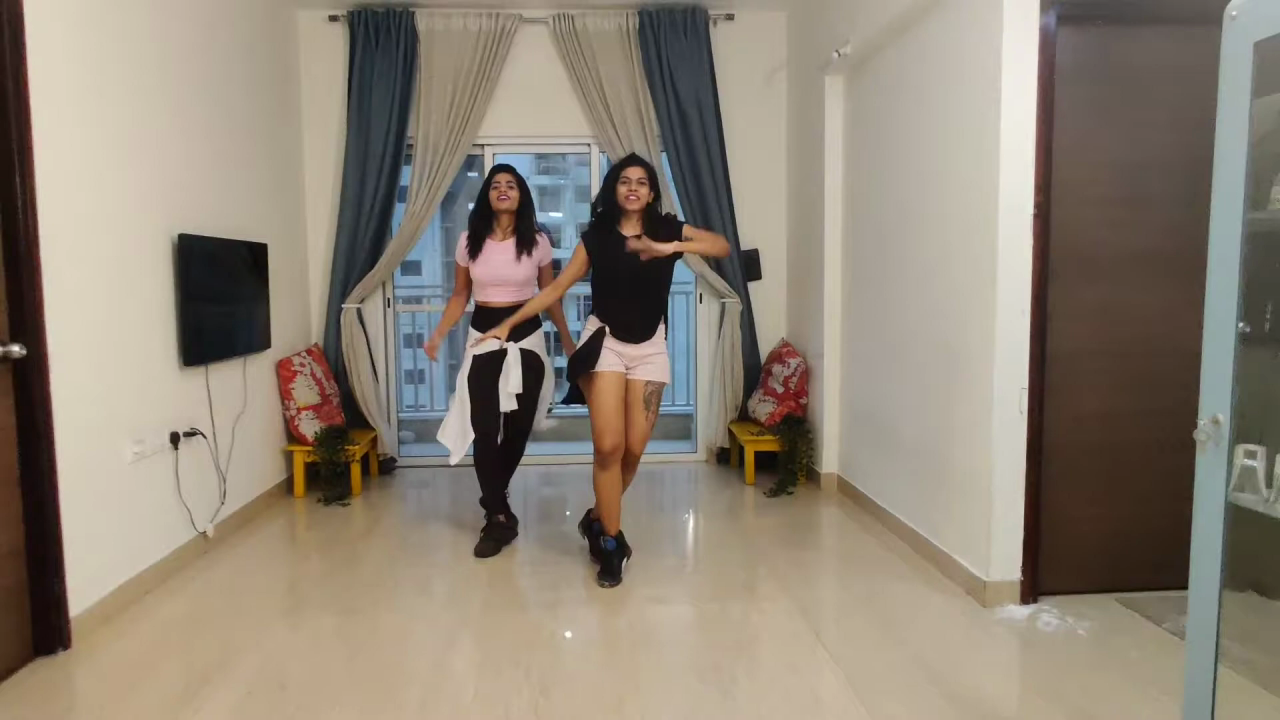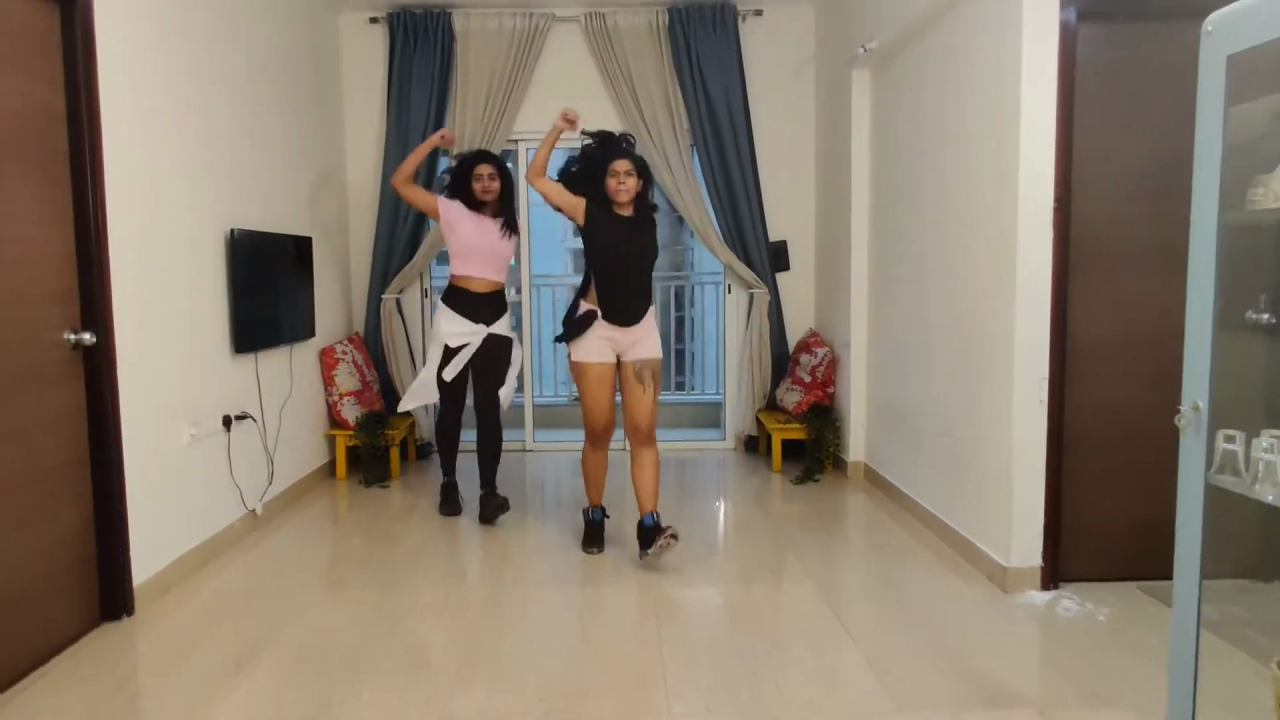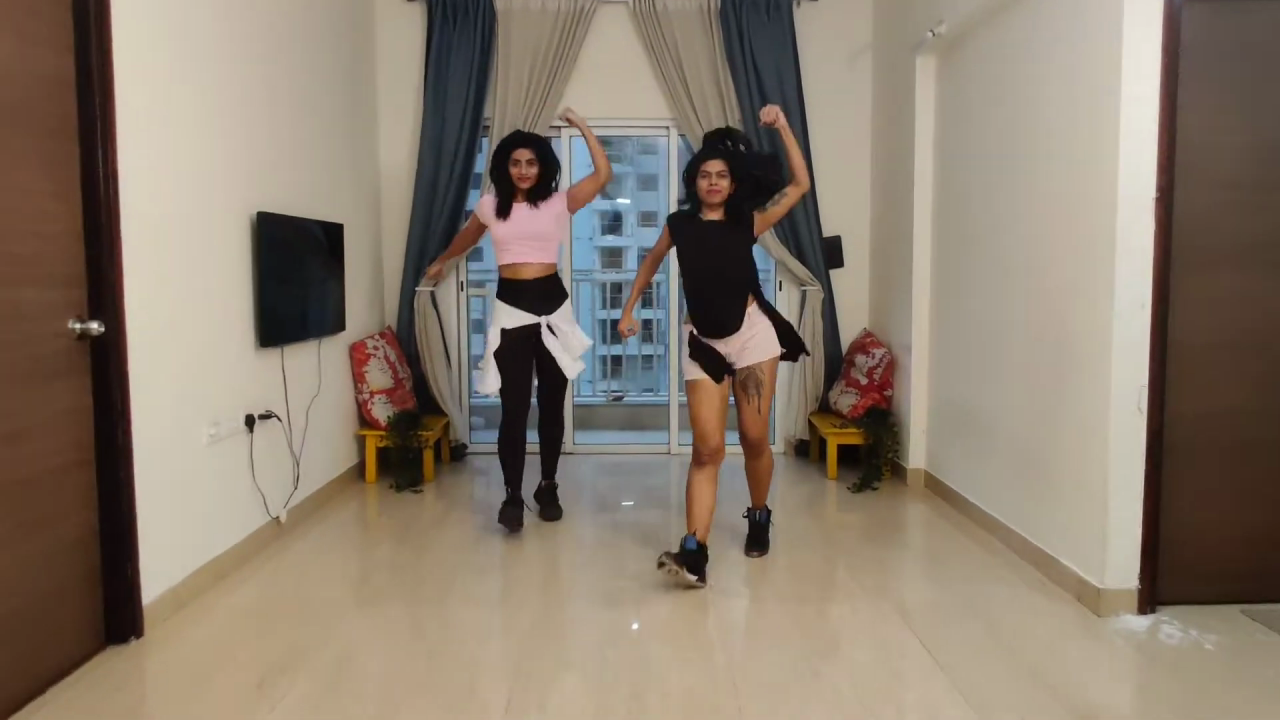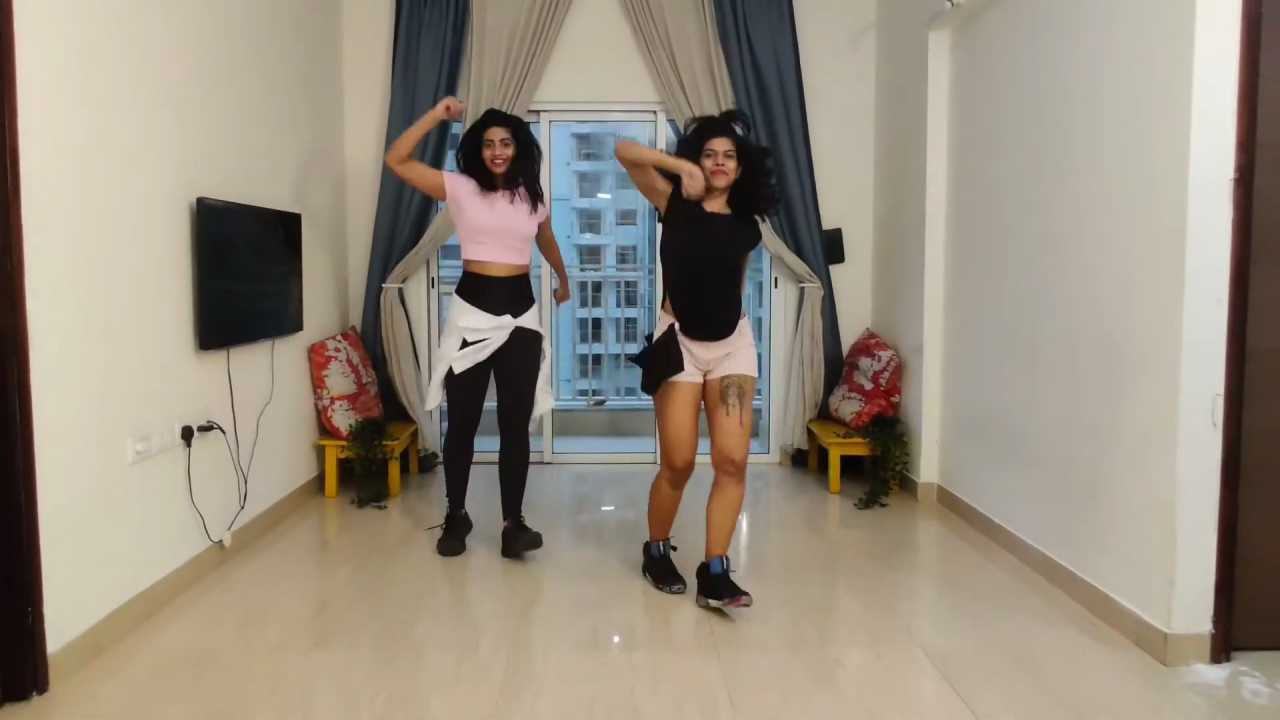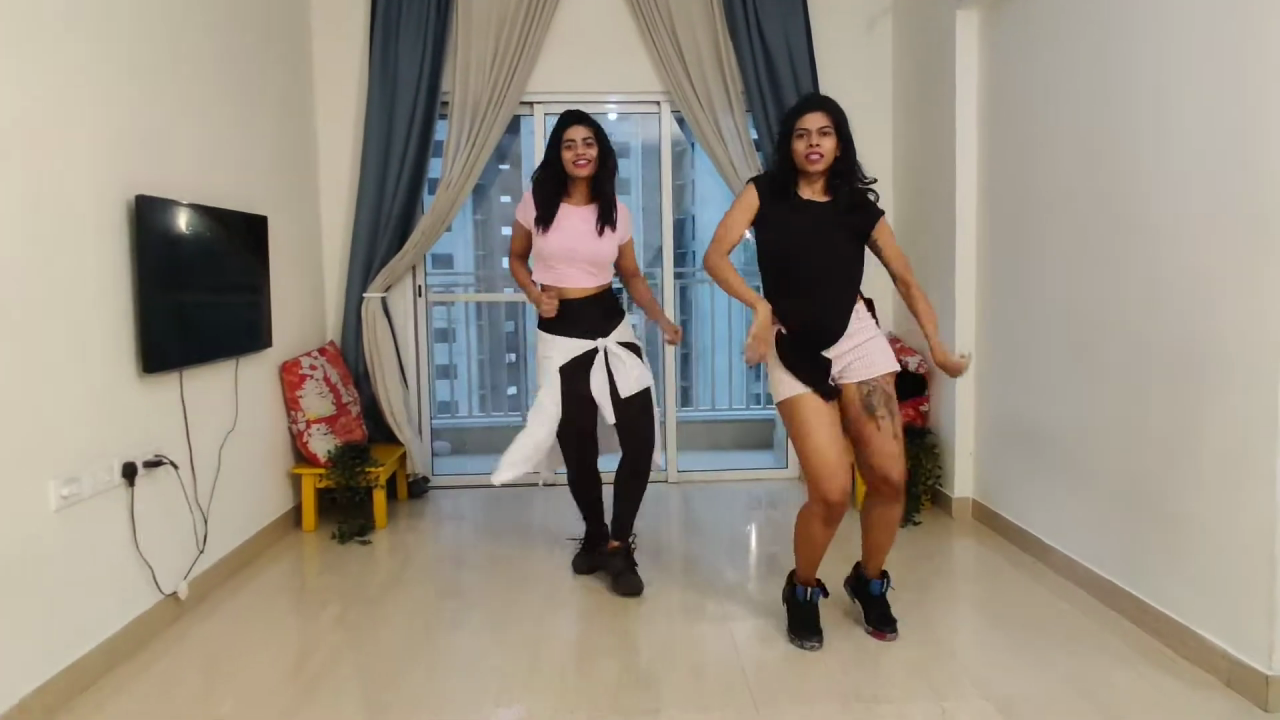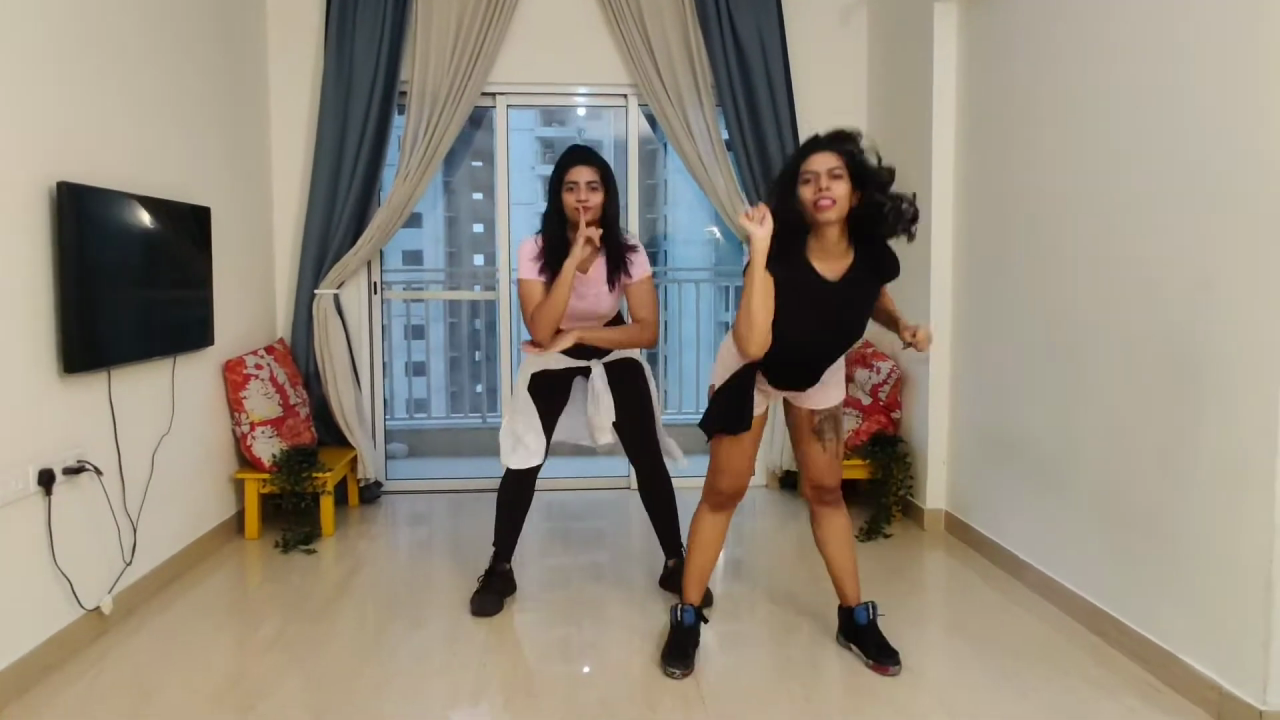
dt=0.7s
person 1, frame 1
left shoulder: (665, 230)
right shoulder: (596, 237)
left elbow: (721, 246)
right elbow: (557, 288)
left wrist: (666, 247)
right wrist: (509, 322)
left hip: (650, 348)
right hip: (604, 342)
left knee: (633, 450)
right knee: (609, 446)
left ankle: (596, 518)
right ankle: (609, 545)
person 1, frame 2
left shoulder: (647, 220)
right shoulder: (588, 211)
right elbow: (536, 177)
right wrist: (558, 128)
left hip: (640, 327)
right hip: (596, 327)
left knee: (642, 430)
right knee: (599, 430)
left ankle: (649, 527)
right ankle: (594, 516)
person 1, frame 3
left shoulder: (750, 220)
right shoulder: (680, 223)
left elbow: (800, 185)
right elbow: (650, 263)
left wrist: (782, 125)
right wrist: (630, 307)
left hip: (753, 335)
right hip: (704, 343)
left knee: (755, 438)
right knee: (710, 449)
left ankle: (759, 518)
right ankle: (693, 552)
person 1, frame 4
left shoulder: (746, 221)
right shoulder: (674, 201)
right elbow: (626, 153)
right wrist: (680, 165)
left hip: (732, 345)
right hip: (679, 343)
left knee: (732, 461)
right knee: (678, 463)
left ankle: (715, 572)
right ankle: (656, 551)
person 1, frame 5
left shoulder: (860, 207)
right shoulder: (765, 193)
left elbow: (905, 276)
right elbow: (715, 256)
left wrist: (938, 347)
right wrist: (755, 306)
left hip: (857, 343)
right hip: (795, 353)
left knee: (887, 477)
right knee: (832, 491)
left ankle: (868, 581)
right ankle: (801, 593)
person 1, frame 6
left shoulder: (875, 257)
right shoulder: (777, 258)
right elbow: (752, 346)
left wrist: (904, 328)
right wrist: (759, 251)
left hip: (818, 377)
right hip: (750, 371)
left knee: (825, 491)
right knee: (724, 492)
left ankle: (856, 617)
right ankle: (686, 619)
person 2, frame 1
left shoulder: (536, 243)
right shoulder: (470, 243)
left elbow: (551, 292)
right elbow: (459, 297)
left wrist: (566, 335)
right wrist: (439, 334)
left hip: (528, 338)
right hip: (484, 339)
left knee: (517, 430)
right knee: (485, 431)
left ankle: (497, 502)
right ankle: (498, 520)
person 2, frame 2
left shoulder: (509, 224)
right shoulder: (451, 211)
right elbow: (400, 181)
right wrist: (433, 142)
left hip: (494, 322)
right hip: (454, 316)
left knee: (487, 408)
right knee: (450, 407)
left ankle: (489, 493)
right ankle: (449, 484)
person 2, frame 3
left shoulder: (559, 201)
right shoulder: (492, 204)
left elbow: (604, 175)
right elbow: (468, 235)
left wrist: (581, 127)
right wrist: (441, 263)
left hip: (553, 308)
right hip: (511, 311)
left knee: (551, 405)
right knee: (514, 409)
left ankle: (548, 488)
right ankle: (513, 497)
person 2, frame 4
left shoulder: (532, 195)
right shoulder: (459, 187)
left elbow: (547, 241)
right elbow: (395, 159)
left wrist: (564, 279)
right wrist: (438, 113)
left hip: (520, 313)
right hip: (472, 311)
left knee: (515, 422)
right knee: (462, 421)
left ankle: (513, 523)
right ankle: (455, 517)
person 2, frame 5
left shoulder: (616, 212)
right shoulder: (537, 203)
right elbow: (517, 255)
left wrist: (662, 320)
right wrist: (535, 292)
left hip: (612, 330)
right hip: (560, 338)
left knee: (640, 442)
right knee: (580, 451)
left ankle: (618, 544)
right ankle: (595, 535)
person 2, frame 6
left shoulder: (626, 251)
right shoulder: (537, 251)
left elbow: (648, 331)
right elbow: (539, 329)
left wrist: (577, 334)
right wrist: (573, 262)
left hip: (614, 354)
right hip: (551, 361)
left knee: (649, 459)
right knee: (523, 461)
left ankle: (676, 564)
right ankle: (499, 570)
